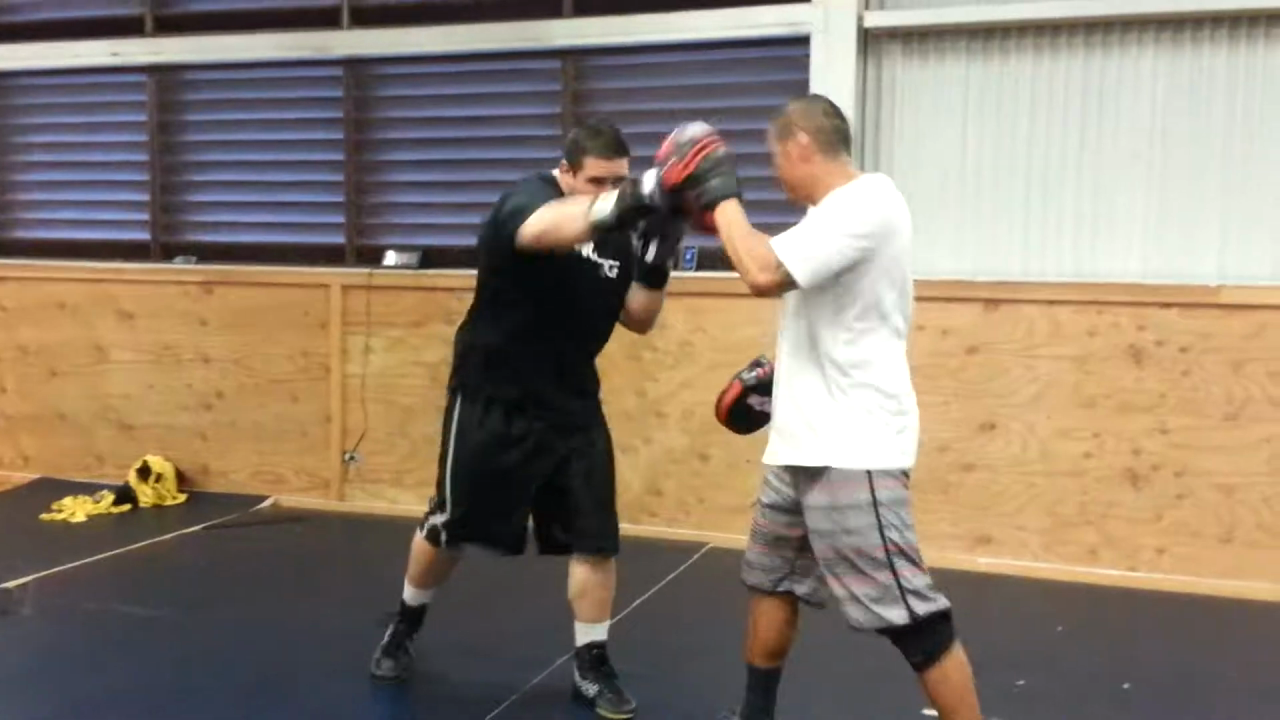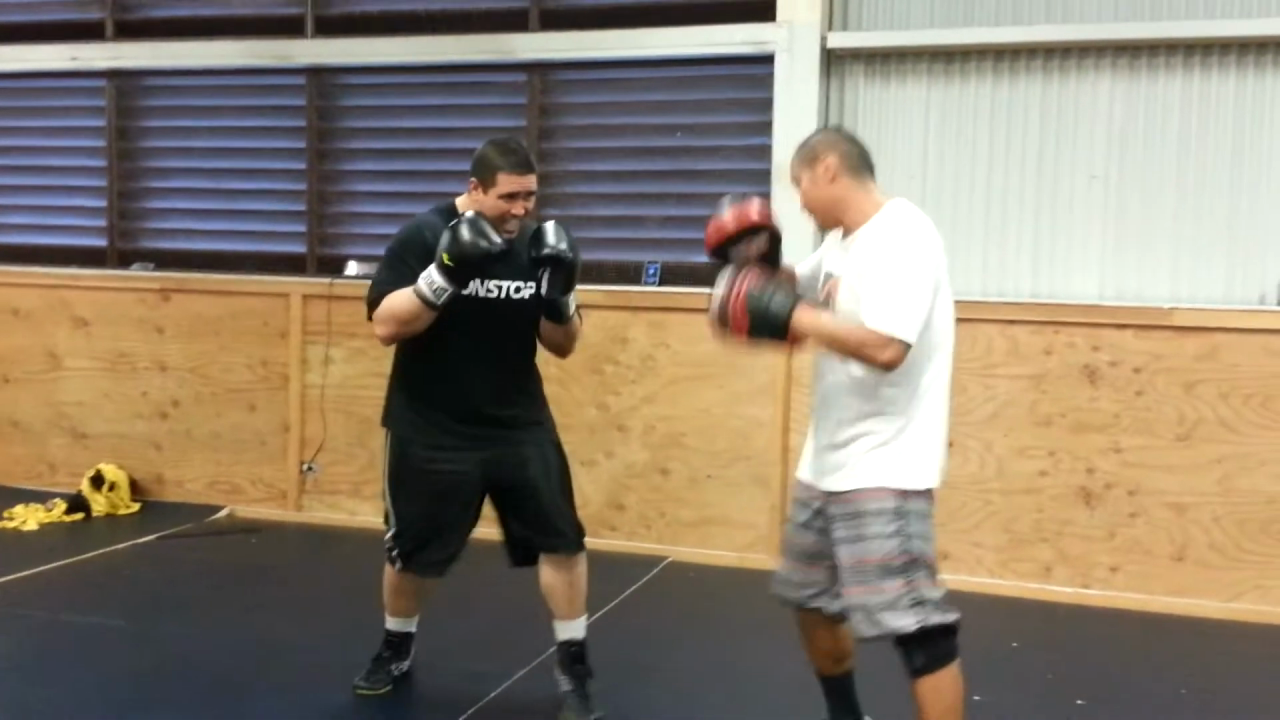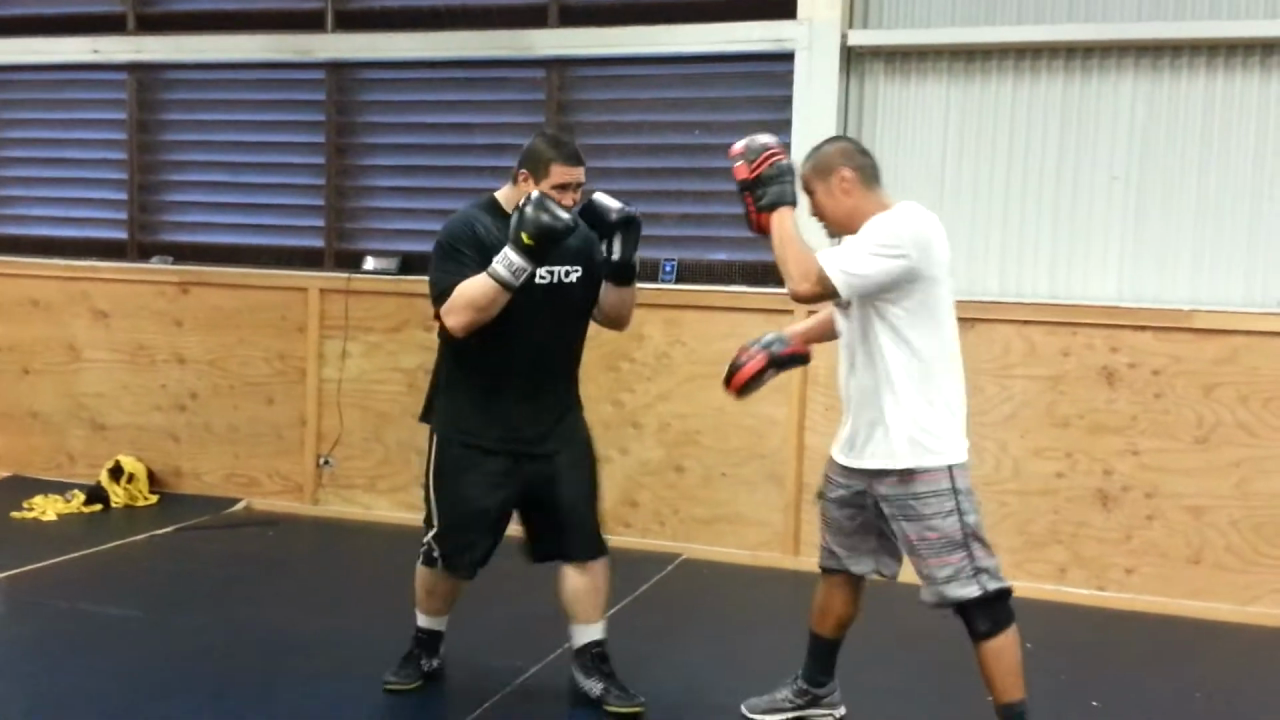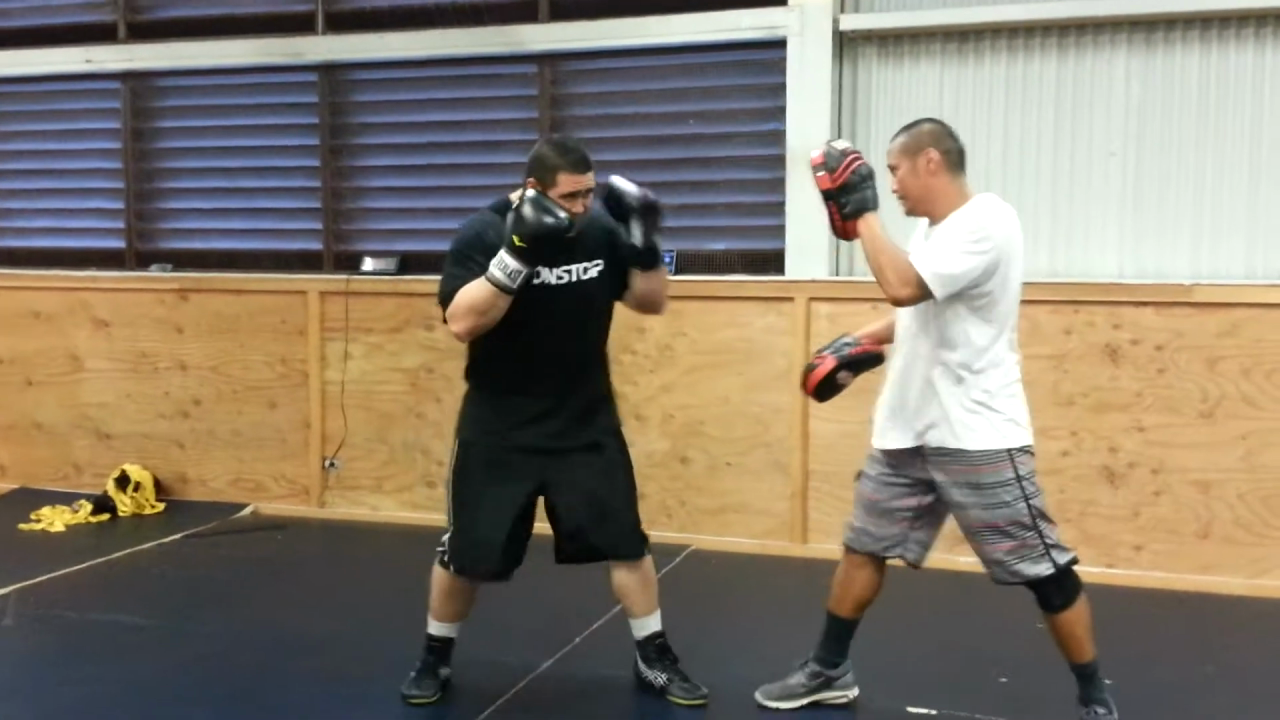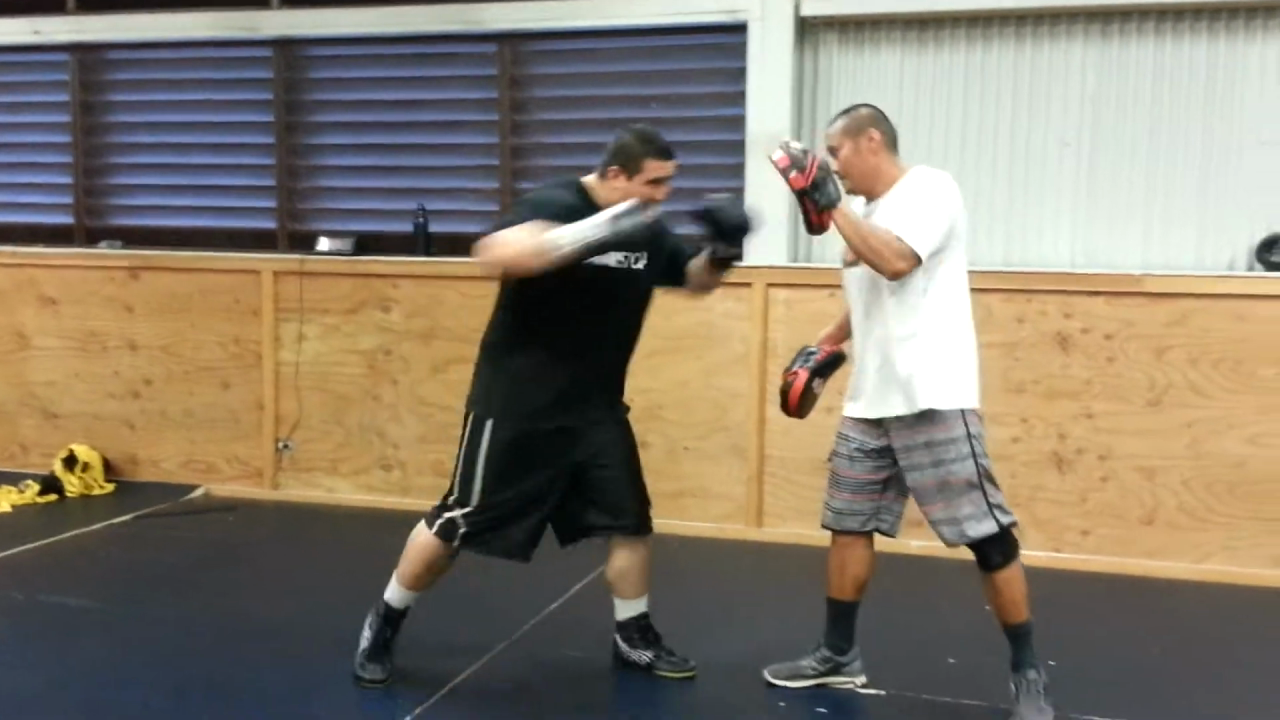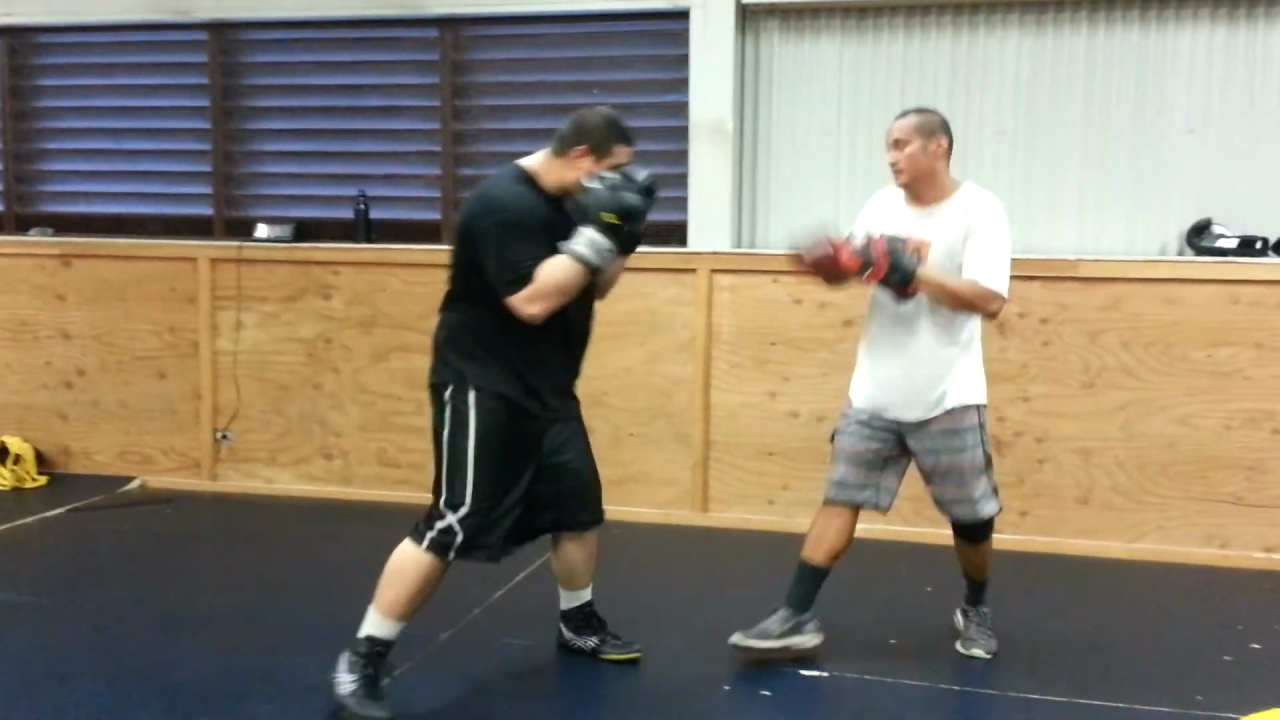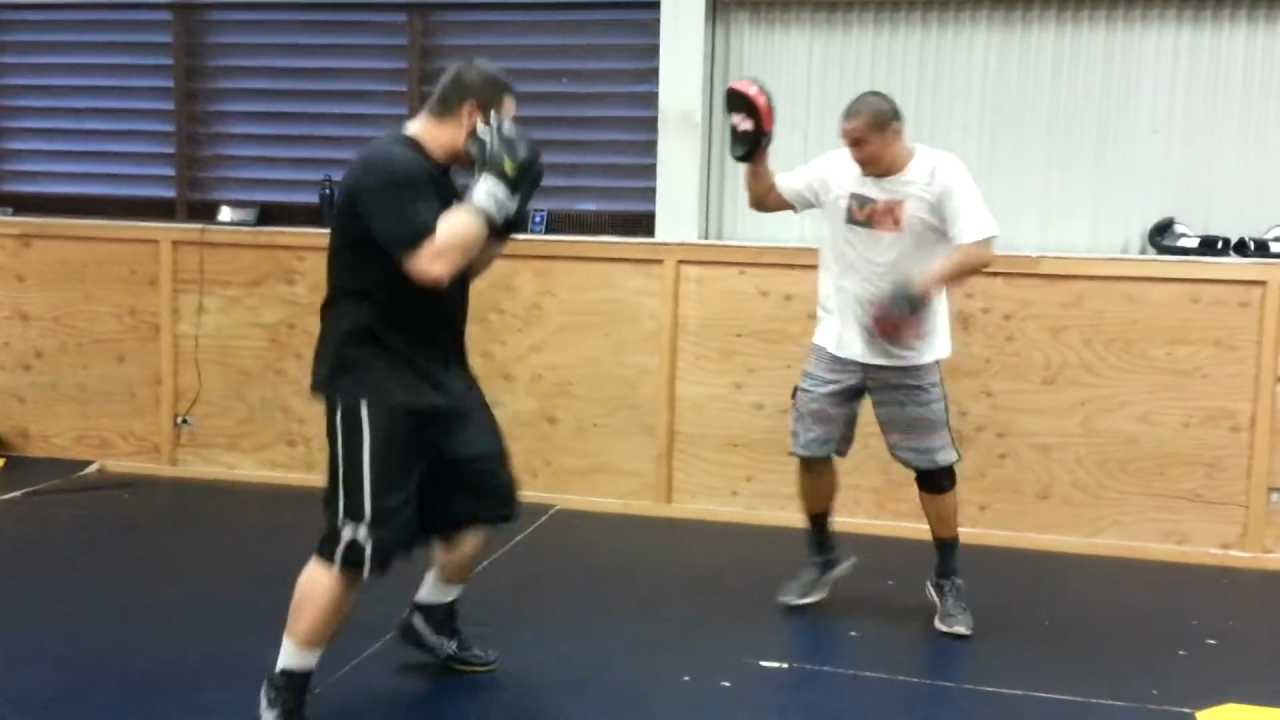
dt=0.5s
person 1, frame 1
left shoulder: (619, 227)
right shoulder: (528, 198)
left elbow: (642, 317)
right elbow: (543, 230)
left wrist: (658, 240)
right wrist: (617, 205)
left hip: (571, 407)
right hip: (492, 401)
left knee: (594, 538)
right knee: (450, 525)
left ankle: (592, 666)
right ankle: (405, 622)
person 1, frame 2
left shoulder: (534, 244)
right shoulder: (421, 236)
left elbow: (563, 345)
right elbow: (385, 326)
left wrist: (558, 293)
right wrist: (446, 267)
left hip: (517, 423)
right hip: (429, 427)
left knee: (561, 537)
right knee: (410, 551)
left ankle: (572, 665)
right ankle: (396, 648)
person 1, frame 3
left shoulder: (575, 233)
right shoulder: (466, 233)
left elbow: (617, 317)
right elbow: (460, 318)
left wrist: (620, 251)
right wrist: (522, 247)
left hip: (555, 422)
right hip: (472, 427)
left knee: (582, 543)
right knee: (449, 551)
left ankle: (592, 665)
right ankle: (425, 648)
person 1, frame 4
left shoulder: (601, 230)
right shoulder: (481, 234)
left elbow: (652, 302)
right elbow: (461, 323)
left wrist: (640, 235)
right wrist: (518, 251)
left hip: (585, 426)
right hip: (498, 429)
left knee: (625, 542)
right knee: (465, 555)
left ankle: (654, 657)
right ankle: (435, 656)
person 1, frame 5
left shoulder: (649, 227)
right shoulder: (553, 207)
left elbow: (699, 279)
right elbow: (498, 253)
left wrist: (724, 244)
right wrist: (598, 230)
left hip: (590, 402)
right hip: (516, 400)
left knee: (626, 520)
right knee: (462, 522)
left ankle: (635, 637)
right ankle: (384, 623)
person 1, frame 6
left shoulder: (561, 203)
right shoulder: (506, 203)
left elbow: (596, 284)
right elbow: (532, 301)
left wrist: (621, 225)
right wrist: (600, 235)
left hip: (543, 387)
right hip: (482, 388)
left knee: (578, 508)
right knee: (452, 526)
left ankle: (579, 623)
right ankle: (362, 659)
person 1, frame 7
left shoulder: (436, 171)
right shoulder: (388, 168)
left elbow: (466, 260)
right elbow: (434, 264)
left wrist: (506, 200)
right wrist: (496, 185)
left hip: (440, 374)
right hip: (375, 382)
left knee: (482, 501)
right knee: (358, 541)
left ankle: (429, 618)
person 2, frame 1
left shoulder: (865, 204)
right shoulder: (839, 210)
left elbow: (766, 272)
left wrist: (719, 195)
right wrist: (776, 371)
left hip: (855, 452)
right hip: (805, 444)
left knee: (905, 615)
right knee: (769, 581)
person 2, frame 2
left shoulder: (902, 237)
right shoulder: (845, 243)
left elbow: (884, 347)
right elbow: (803, 298)
left wrist: (786, 315)
right wrist: (762, 266)
left hip: (884, 469)
right hip: (828, 463)
left knee: (915, 628)
right knee: (814, 605)
person 2, frame 3
left shoulder: (905, 230)
right shoulder: (865, 240)
left elbow: (806, 283)
left wrist: (775, 206)
right wrist: (783, 342)
left hip: (920, 453)
right hip: (861, 447)
left knee: (975, 593)
right knee: (841, 564)
person 2, frame 4
left shoulder: (986, 223)
right shoulder: (933, 228)
left elbow: (902, 287)
left wrist: (862, 212)
right wrist: (858, 343)
left hip: (978, 439)
right hip: (907, 432)
left knee: (1044, 570)
right knee: (864, 547)
right ankle: (827, 671)
person 2, frame 5
left shoulder: (929, 189)
right shoulder: (863, 215)
left elbow: (896, 263)
left wrist: (832, 202)
right wrist: (820, 348)
left hip: (934, 400)
right hip: (869, 402)
left knee: (984, 532)
right knee: (848, 524)
left ankle: (1028, 671)
right ankle: (839, 654)
person 2, frame 6
left shoulder: (979, 211)
right shoulder: (880, 206)
left elbow: (990, 301)
right elbow: (856, 270)
left wrist: (917, 275)
right wrist: (835, 267)
left hip: (946, 397)
right hip: (877, 392)
left knee: (973, 515)
right knee: (842, 497)
left ankle: (976, 611)
right ankle: (797, 616)
person 2, frame 7
left shoulder: (942, 174)
right shoulder: (834, 168)
left elbow: (979, 249)
right elbow: (765, 199)
left wrist: (918, 289)
right wrist: (755, 153)
left hip: (909, 354)
right hip: (837, 346)
left knee: (933, 465)
right knee: (811, 451)
left ankle: (946, 582)
right ankle: (823, 556)
